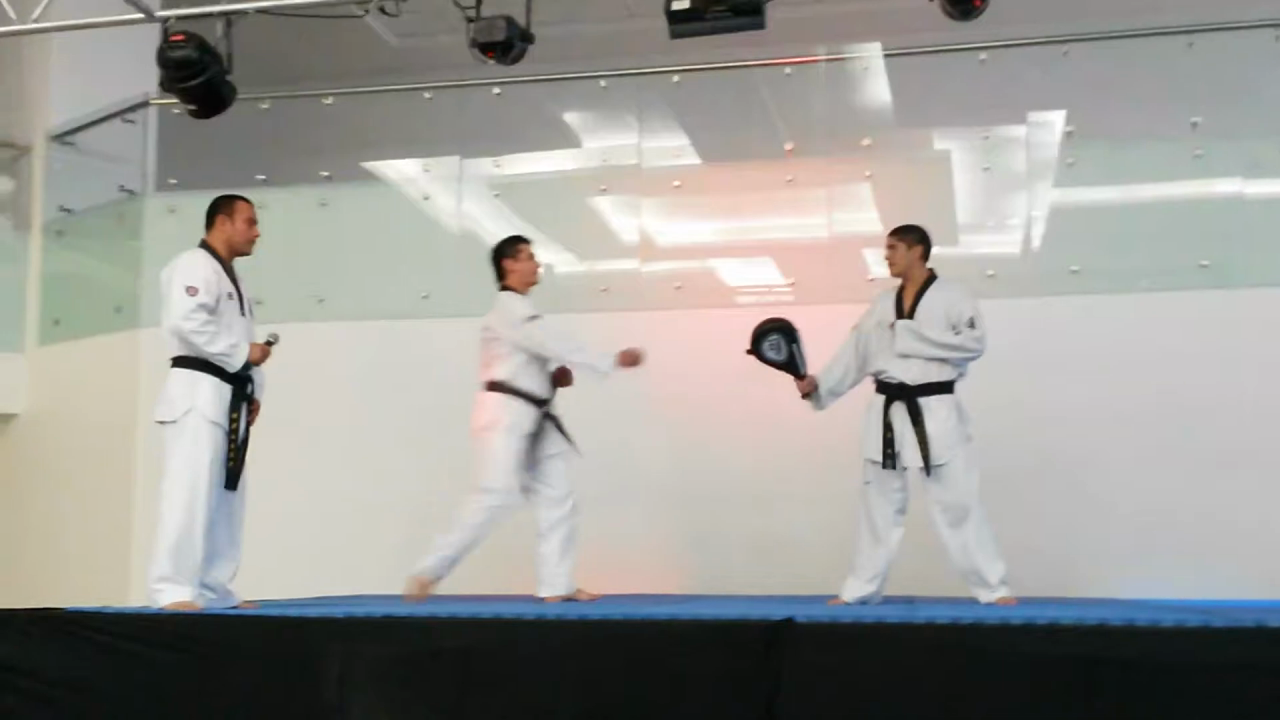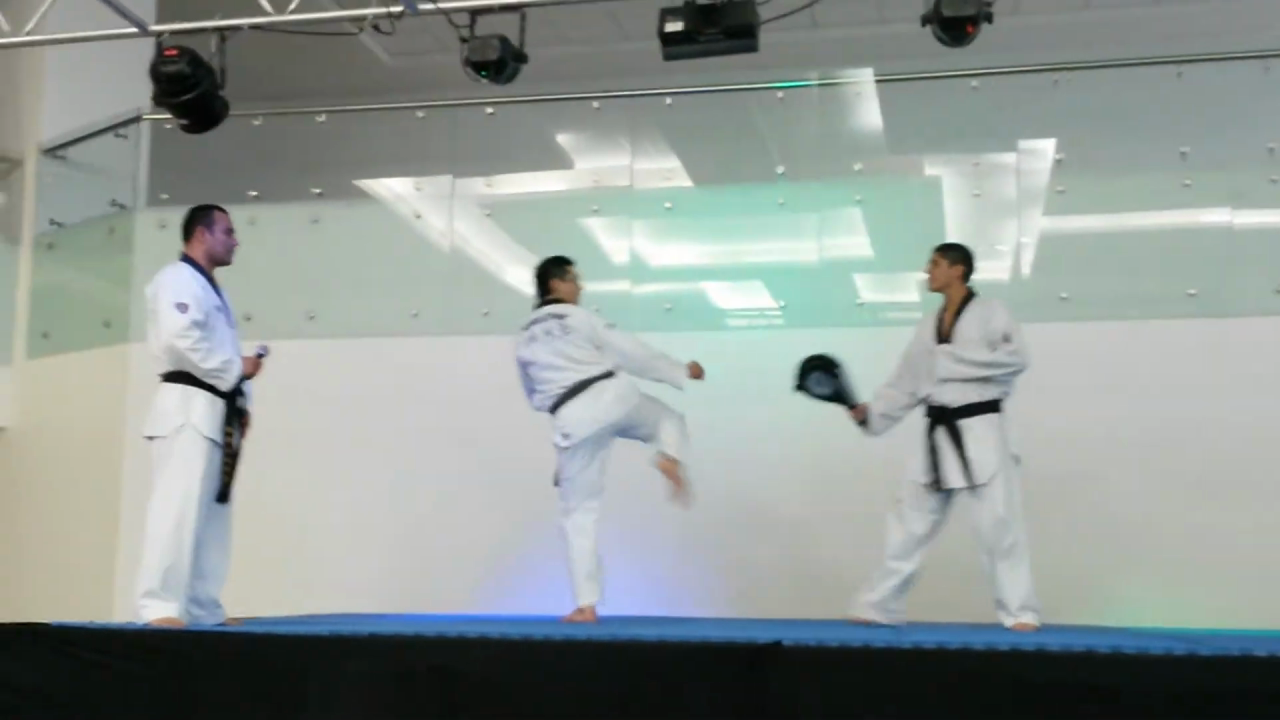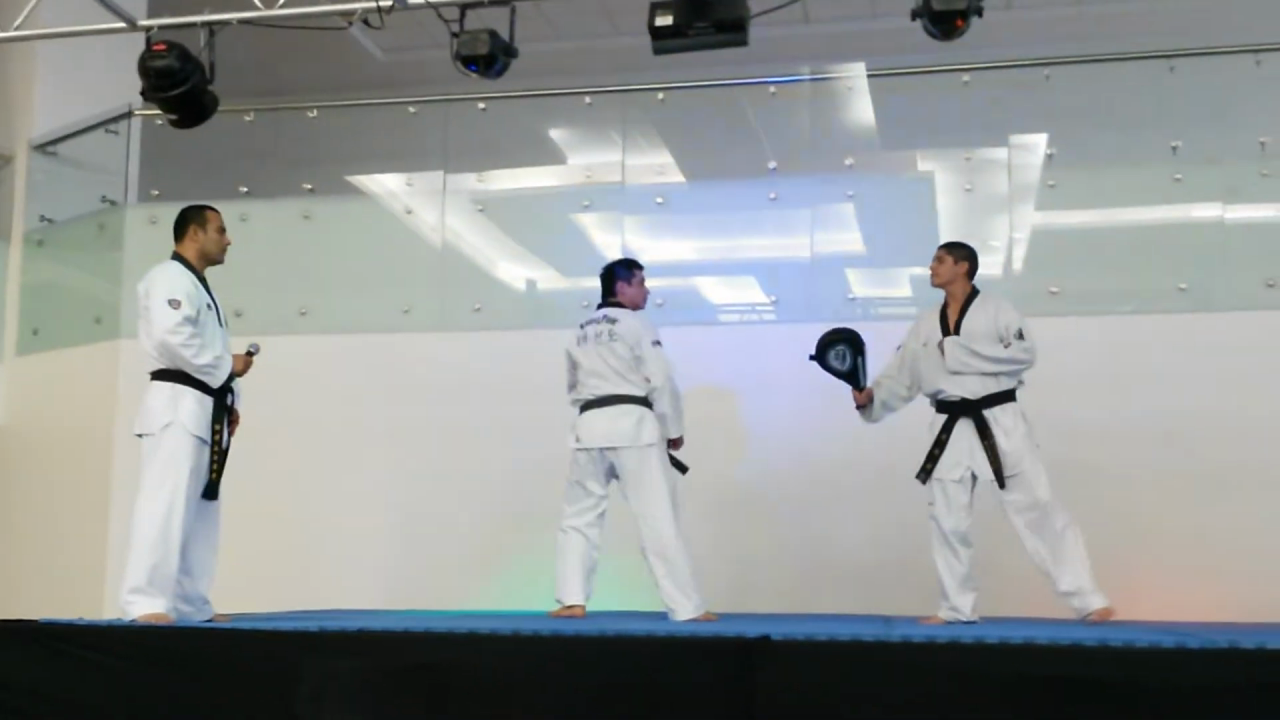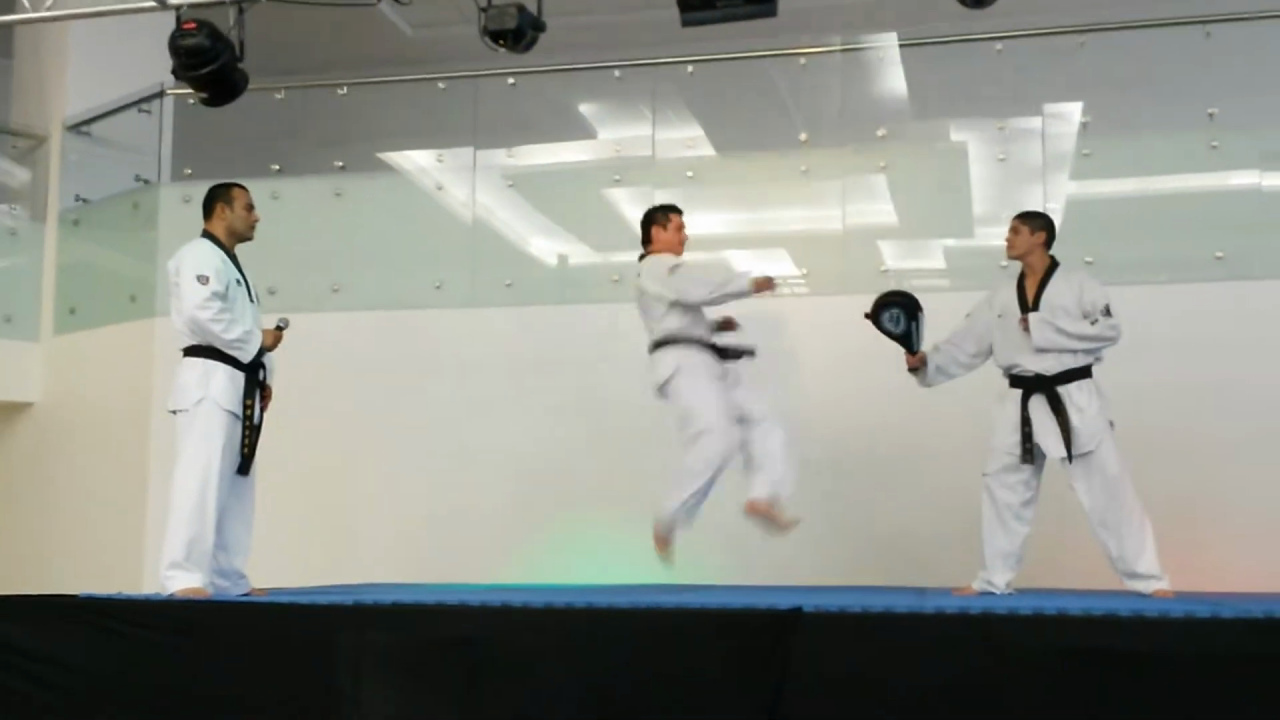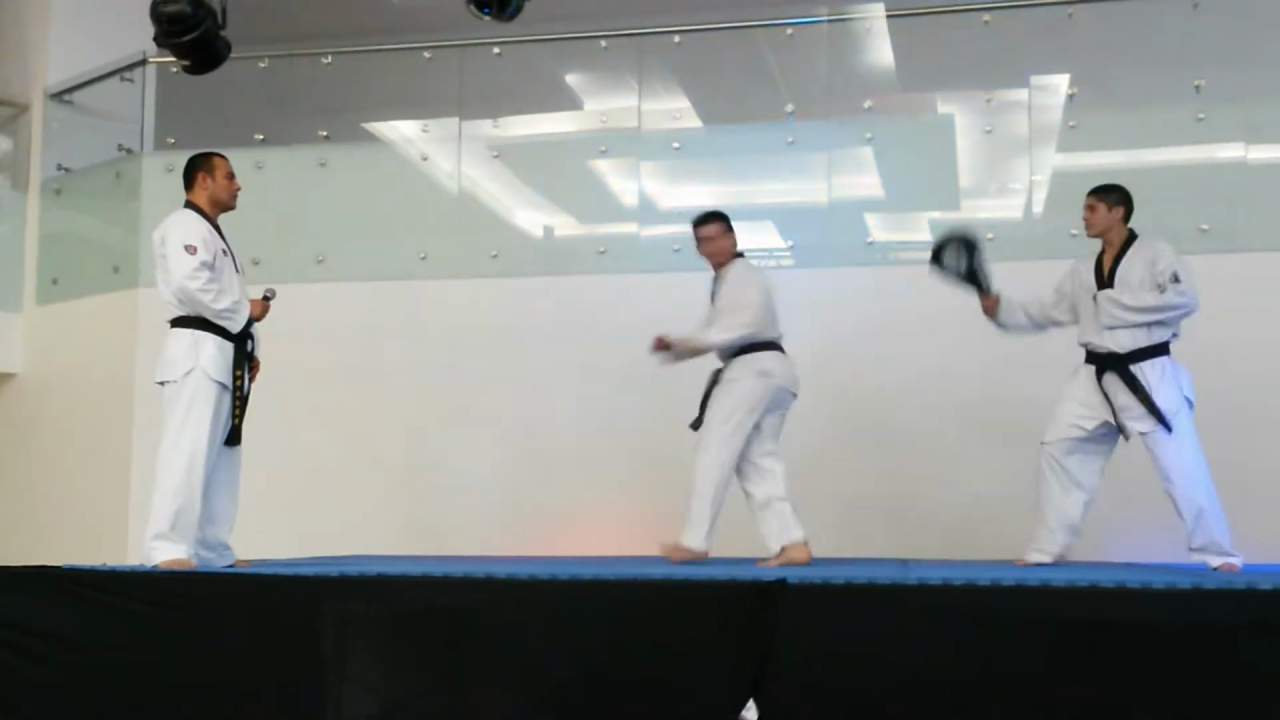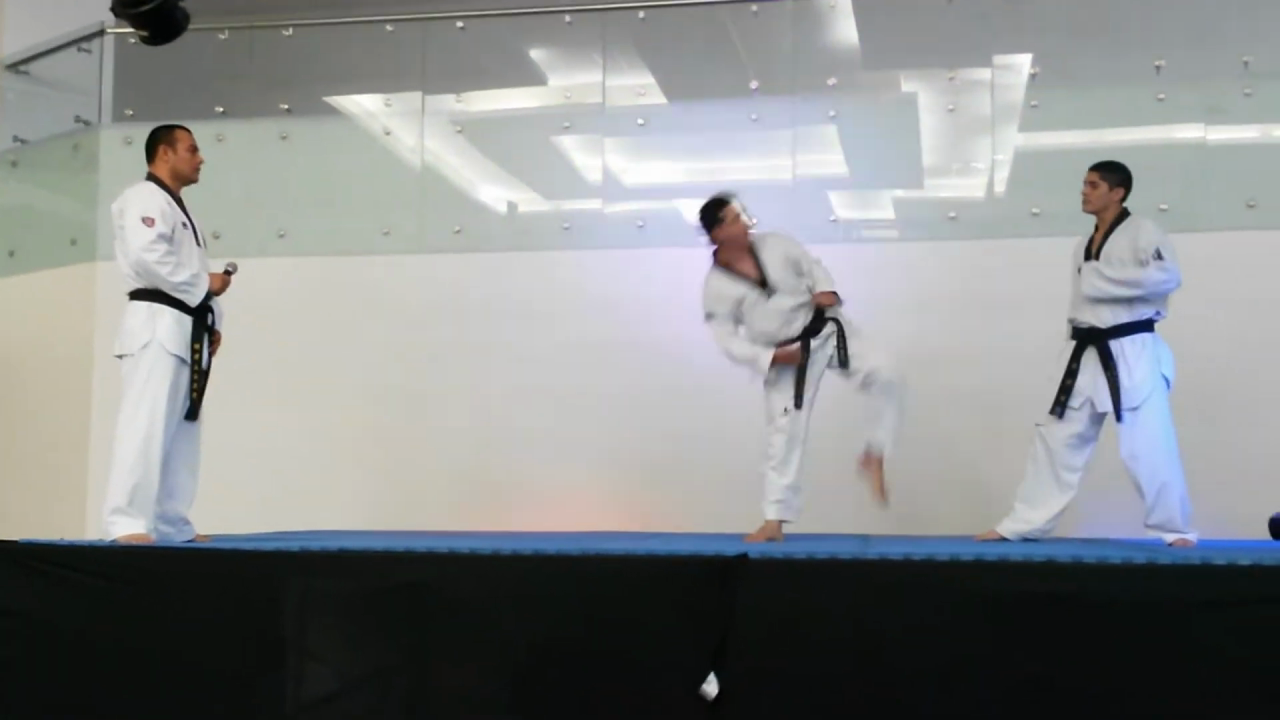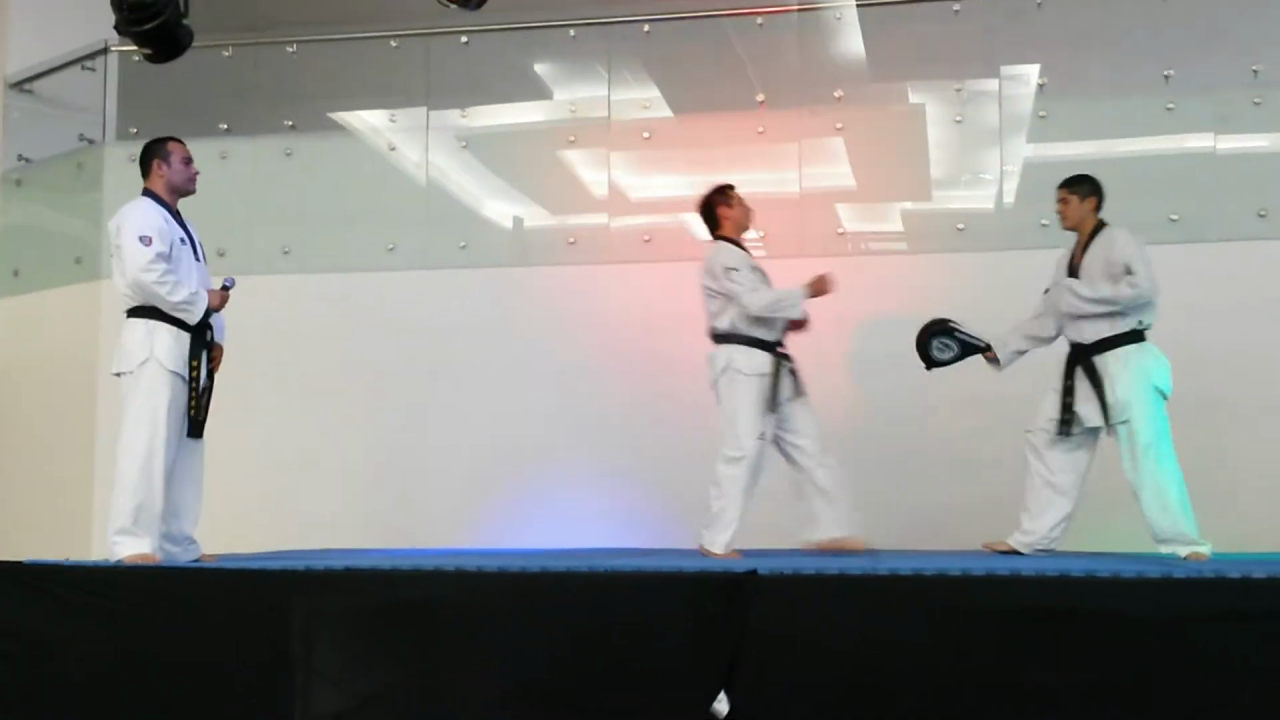
dt=0.7s
person 1, frame 1
left shoulder: (232, 279)
right shoulder: (193, 266)
right elbow: (186, 323)
left wrist: (252, 391)
right wrist: (243, 354)
left hip: (228, 399)
right hip: (197, 393)
left knee: (226, 496)
right knee: (190, 491)
left ankle: (214, 589)
right ankle: (173, 589)
person 1, frame 2
left shoulder: (210, 289)
right shoulder: (178, 279)
right elbow: (179, 341)
left wrist: (239, 402)
right wrist: (236, 369)
left hip: (214, 412)
right hip: (188, 408)
left knee: (211, 510)
right knee: (178, 504)
left ankle: (201, 606)
right ankle: (158, 605)
person 1, frame 3
left shoulder: (199, 288)
right shoulder: (170, 278)
right elbow: (171, 337)
left wrist: (228, 401)
right wrist: (228, 367)
left hip: (203, 409)
right hip: (177, 406)
left knee: (201, 508)
right knee: (166, 502)
left ankle: (190, 604)
right ankle: (145, 602)
person 1, frame 4
left shoulder: (232, 266)
right shoulder: (199, 255)
right elbow: (201, 314)
left wrist: (262, 377)
right wrist: (257, 341)
left hip: (237, 385)
right hip: (210, 382)
left knee: (236, 485)
right knee: (200, 479)
left ankle: (227, 577)
right ankle: (183, 577)
person 1, frame 5
left shoulder: (214, 235)
right shoulder: (184, 226)
right elbow: (189, 284)
left wrist: (246, 348)
right wrist: (245, 311)
left hip: (223, 355)
right hip: (198, 351)
left knee: (221, 454)
right knee: (188, 449)
left ankle: (211, 549)
right ankle: (167, 548)
person 1, frame 6
left shoulder: (179, 210)
right shoulder: (144, 198)
right elbow: (147, 256)
left wrist: (211, 321)
right wrist: (203, 285)
left hip: (184, 329)
right hip: (157, 325)
left knee: (181, 431)
right knee: (145, 424)
left ankle: (171, 523)
right ankle: (127, 522)
person 1, frame 7
left shoulder: (181, 225)
right shoulder: (140, 215)
left elbow: (197, 289)
right elbow: (144, 275)
left wrist: (213, 334)
right wrist: (201, 303)
left hip: (186, 346)
right hip: (155, 342)
left knee: (184, 446)
right knee: (148, 442)
left ankle: (176, 543)
right ankle: (132, 542)
person 2, frame 1
left shoulder: (951, 296)
right shoulder: (882, 305)
left elbow: (973, 343)
right elbow: (854, 355)
left wrist: (913, 337)
right wrist: (818, 384)
left hip: (935, 410)
right hip: (887, 411)
left knee: (957, 500)
right knee: (880, 501)
left ankle: (992, 587)
right ankle: (861, 588)
person 2, frame 2
left shoulder: (991, 313)
right shoulder: (929, 327)
left elbow: (1015, 359)
right elbow: (905, 384)
left wrist: (952, 361)
right wrist: (870, 412)
left hip: (980, 429)
right hip: (938, 432)
left knee: (998, 522)
right knee: (910, 519)
left ankle: (1018, 612)
right ankle: (878, 605)
person 2, frame 3
left shoulder: (997, 309)
right shoulder: (925, 326)
left elbow: (1024, 354)
right elbow: (900, 378)
left wrist: (959, 352)
right wrist: (871, 397)
left hip: (999, 420)
right hip: (951, 428)
left knee: (1038, 506)
right knee: (948, 518)
left ankle: (1085, 598)
right ankle: (956, 607)
person 2, frame 4
left shoulder: (1078, 283)
right shoulder: (1000, 298)
left elbow: (1109, 330)
right elbow: (966, 346)
left wrist: (1043, 327)
right wrist: (925, 362)
left hip: (1073, 398)
right hip: (1023, 403)
left knee: (1109, 488)
right knee: (1003, 486)
left ankle: (1148, 579)
right ankle: (994, 579)
person 2, frame 5
left shoulder: (1156, 254)
right shoulder: (1083, 270)
left elbow: (1185, 299)
right elbow: (1048, 311)
left wrist: (1113, 305)
right wrist: (1001, 309)
left hip: (1149, 374)
right hip: (1097, 377)
left knee: (1182, 465)
right knee: (1060, 450)
left ankle: (1217, 552)
right ankle: (1047, 547)
person 2, frame 6
left shoulder: (1143, 231)
right shoulder: (1085, 246)
left elbow: (1166, 277)
left wrist: (1099, 277)
left hip: (1133, 353)
right hip: (1086, 355)
left knee: (1149, 447)
right knee: (1056, 437)
left ankle: (1175, 529)
right ankle: (1023, 524)
person 2, frame 7
left shoulder: (1119, 242)
right shoulder: (1068, 259)
left elbow: (1138, 291)
right elbow: (1046, 319)
left wrist: (1075, 294)
right wrist: (1001, 350)
left hip: (1125, 363)
right hip: (1082, 369)
left knee: (1148, 458)
right knee: (1047, 443)
left ankle: (1187, 543)
right ankle: (1032, 537)
person 3, frame 1
left shoulder: (517, 310)
right shoulder: (510, 306)
right elbow: (553, 346)
left wrist: (553, 378)
right wrist: (611, 360)
left hip: (530, 419)
right hip: (505, 415)
left knee: (557, 498)
right knee: (494, 498)
left ankle: (557, 587)
right ankle: (428, 572)
person 3, frame 2
left shoulder: (524, 339)
right shoulder: (580, 317)
left elbow: (534, 398)
right elbow: (632, 352)
right wrist: (681, 369)
left hip: (572, 420)
right hip: (612, 396)
left knee: (579, 513)
right knee: (669, 418)
left ankle: (585, 605)
right ankle: (669, 458)
person 3, frame 3
left shoulder: (581, 334)
right shoulder: (637, 325)
left elbow: (575, 391)
right elbow: (661, 382)
right wrist: (674, 429)
left hip: (589, 427)
right hip: (634, 426)
left knee: (579, 519)
right knee: (658, 520)
left ankle: (572, 601)
right ankle: (686, 608)
person 3, frame 4
left shoulder: (658, 273)
right shoulder: (659, 269)
right elbow: (698, 287)
left wrist: (715, 326)
right wrist: (751, 283)
left hip: (704, 363)
right hip: (684, 365)
left knee: (764, 422)
right knee: (718, 441)
left ankle: (763, 499)
right ankle: (670, 520)
person 3, frame 5
left shoulder: (737, 277)
right shoulder: (731, 280)
left elbow: (742, 325)
right elbow: (723, 329)
left wrist: (684, 345)
right wrist: (675, 344)
left hip: (754, 370)
right hip: (773, 373)
left knee: (715, 455)
right knee: (759, 465)
left ankle: (695, 542)
right ankle: (792, 545)
person 3, frame 6
left shoulder: (772, 245)
right shoulder: (717, 288)
left elbow: (813, 268)
right elbow: (730, 342)
left wrist: (827, 291)
right wrist: (772, 358)
left hip: (823, 332)
right hip: (783, 359)
left knee: (883, 378)
right knee: (786, 433)
left ankle: (874, 454)
right ankle: (774, 519)
person 3, frame 7
left shoulder: (737, 258)
right shoulder: (723, 257)
right elbow: (758, 303)
left wrist: (786, 325)
right wrist: (806, 292)
left hip: (770, 365)
right hip: (742, 365)
left knee: (806, 446)
right knee: (742, 451)
left ankle: (831, 532)
right ankle: (715, 542)
